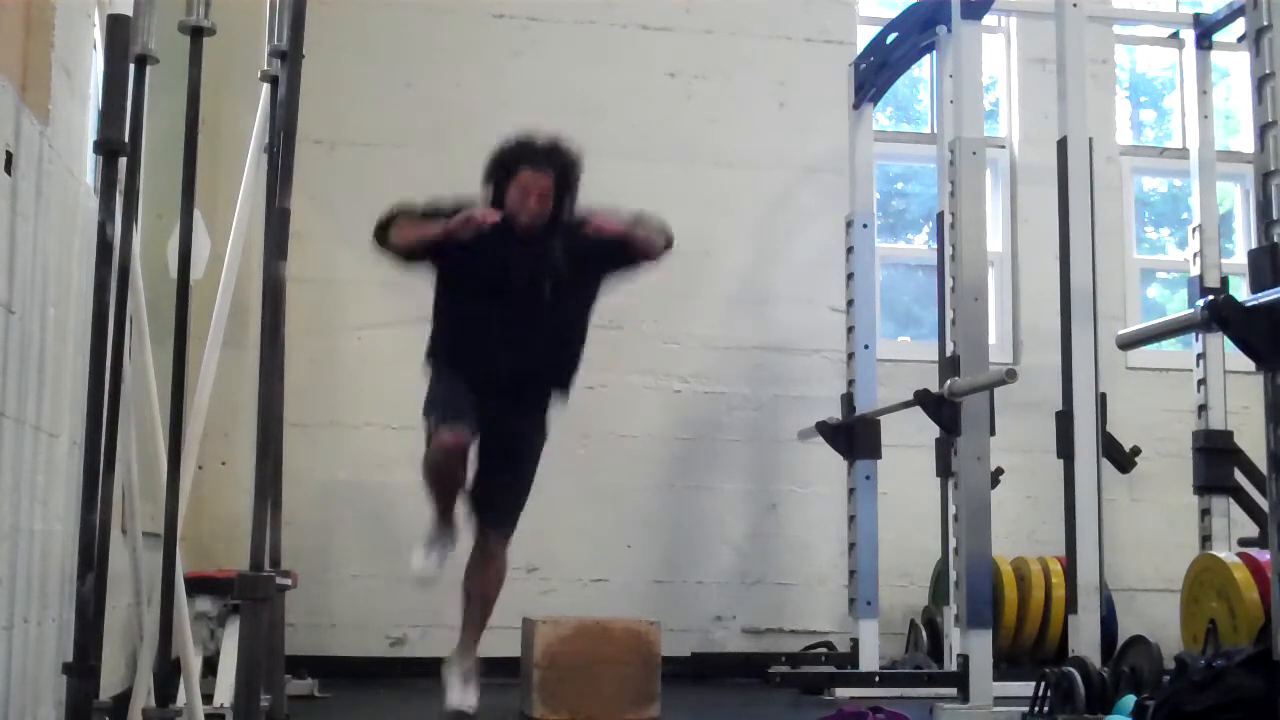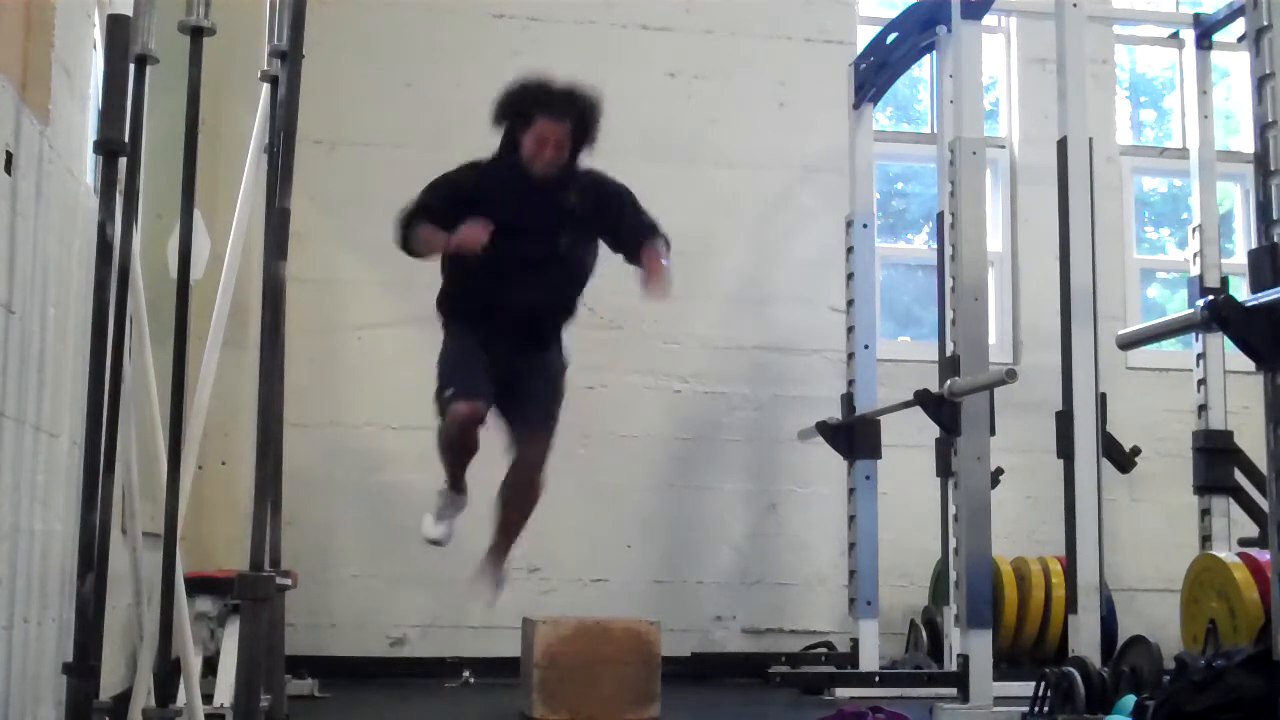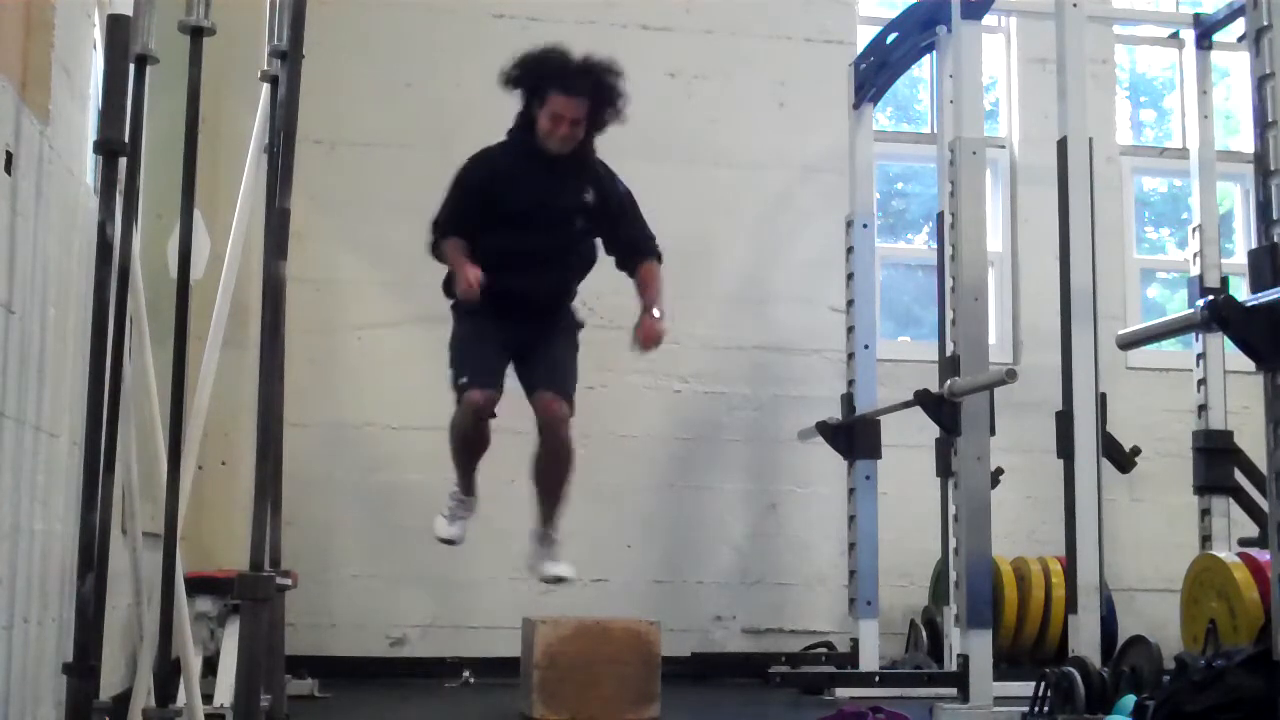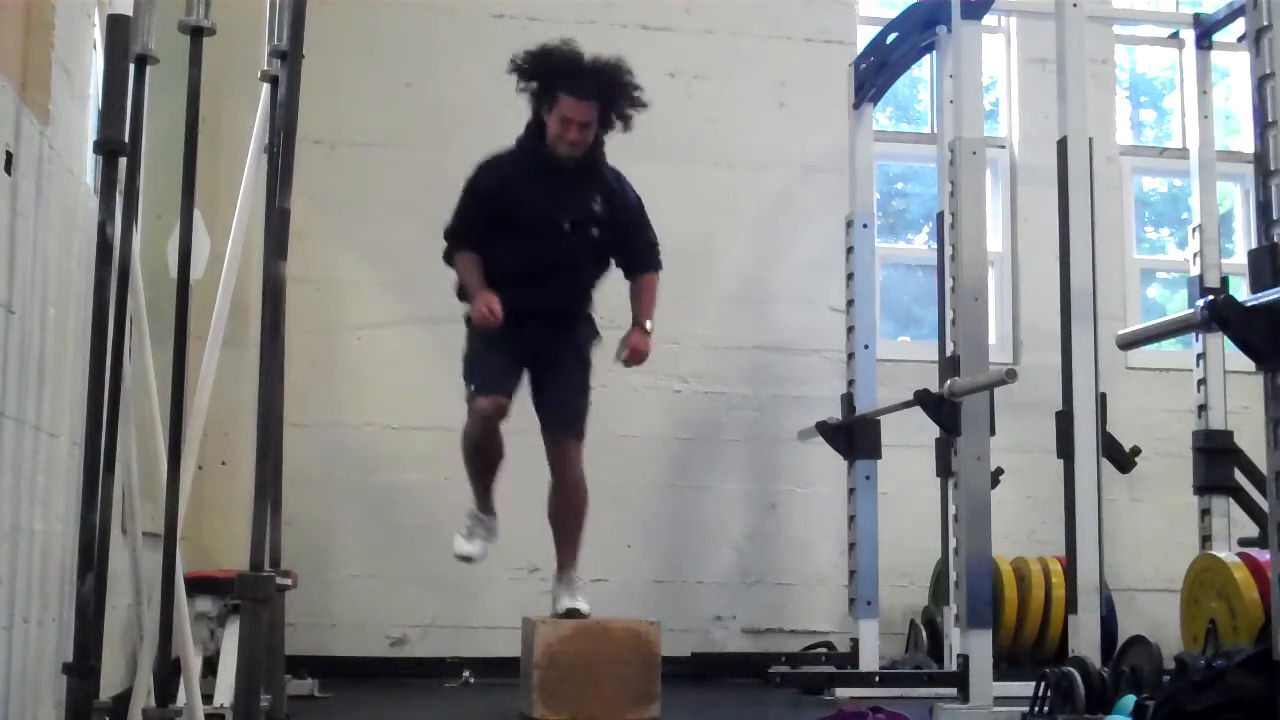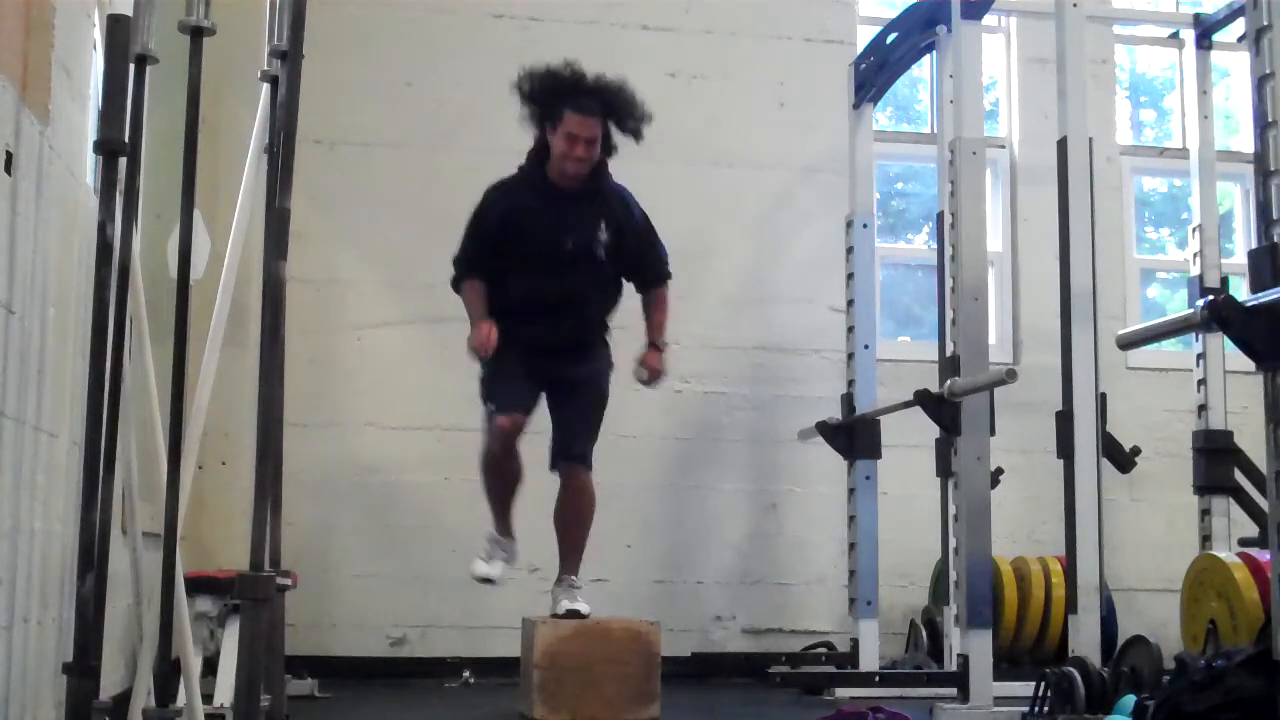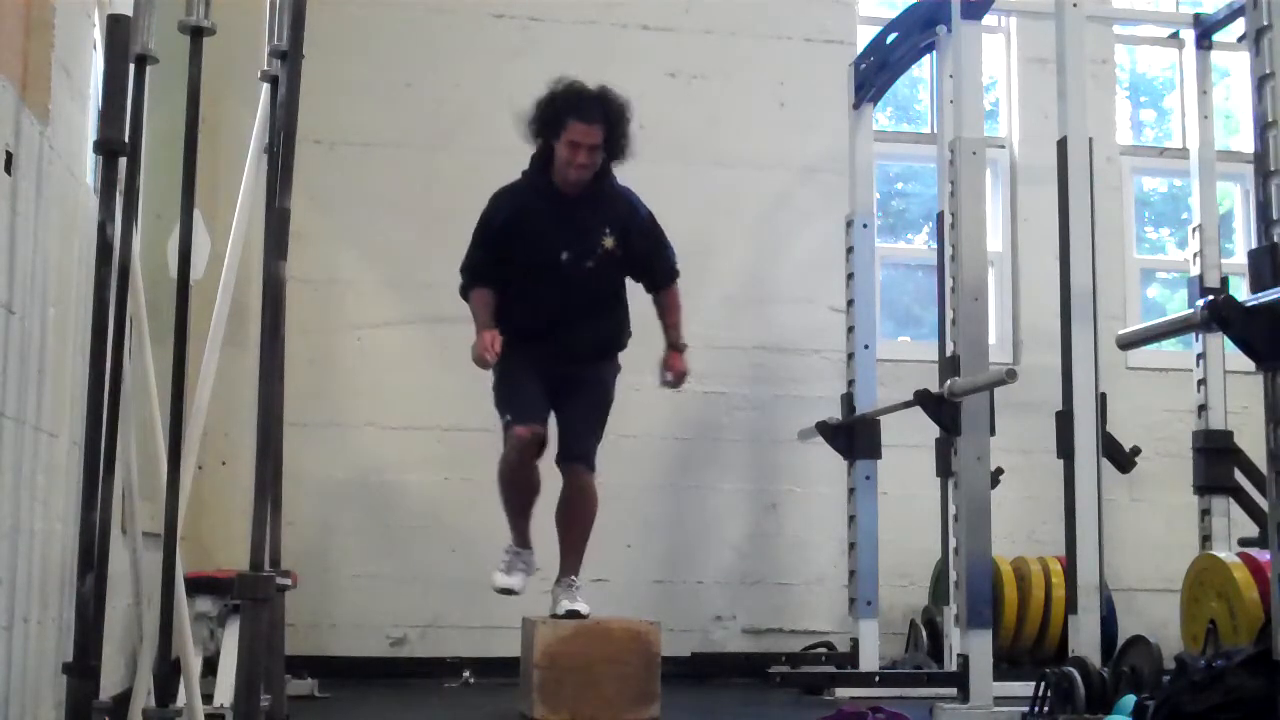
dt=0.1s
person 1, frame 1
left shoulder: (579, 244)
right shoulder: (469, 234)
left elbow: (657, 242)
right elbow: (392, 234)
left wrist: (628, 230)
right wrist: (450, 229)
left hip: (525, 406)
right hip: (460, 381)
left knee: (494, 535)
right knee: (449, 442)
left ankle: (464, 660)
right ankle: (441, 526)
person 1, frame 2
left shoulder: (592, 192)
right shoulder: (477, 182)
left elbow: (644, 233)
right elbow: (412, 230)
left wrist: (654, 264)
right wrist: (448, 242)
left hip: (538, 344)
right hip: (475, 331)
left knee: (532, 455)
right knee: (463, 416)
left ankle: (495, 561)
right ankle: (453, 493)
person 1, frame 3
left shoulder: (599, 181)
right shoulder: (492, 165)
left elbow: (638, 248)
right elbow: (447, 233)
left wrist: (651, 310)
right wrist: (462, 266)
left hip: (550, 320)
right hip: (485, 312)
left knee: (555, 418)
right knee: (476, 402)
left ankle: (546, 538)
right ankle: (464, 493)
person 1, frame 4
left shoulder: (610, 187)
right shoulder: (501, 172)
left elbow: (643, 261)
right elbow: (462, 240)
left wrist: (641, 326)
right wrist: (478, 290)
left hip: (566, 329)
right hip: (501, 323)
left knee: (566, 449)
right knee: (485, 410)
left ankle: (567, 579)
right ankle: (482, 513)
person 1, frame 5
left shoulder: (617, 206)
right shoulder: (507, 199)
left elbow: (653, 275)
right elbow: (469, 270)
left wrist: (655, 344)
right wrist: (480, 322)
left hip: (582, 355)
right hip: (514, 347)
left knee: (576, 471)
right knee: (503, 427)
left ankle: (568, 584)
right ankle: (501, 536)
person 1, frame 6
left shoulder: (623, 209)
right shoulder: (511, 205)
left elbow: (662, 278)
right elbow: (478, 277)
left wrist: (675, 346)
right wrist: (486, 328)
left hip: (592, 361)
right hip: (524, 354)
left knee: (578, 467)
right knee: (522, 437)
left ankle: (568, 583)
right ankle: (519, 548)
